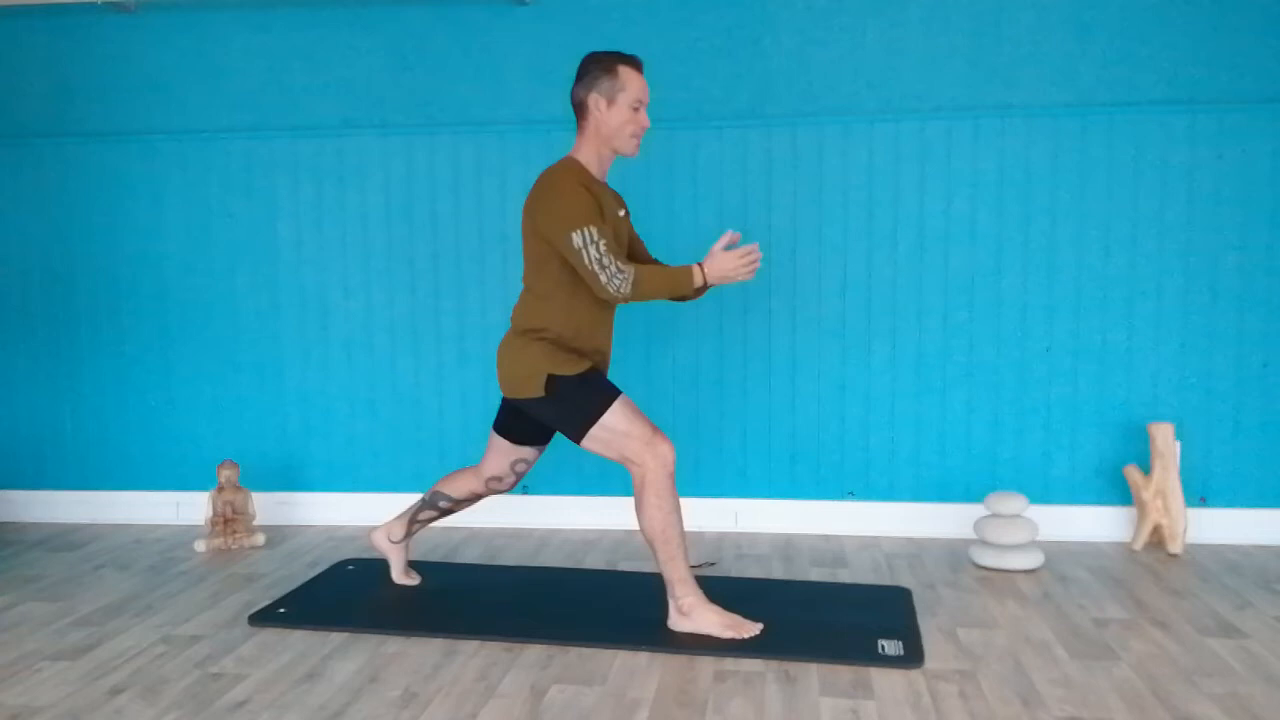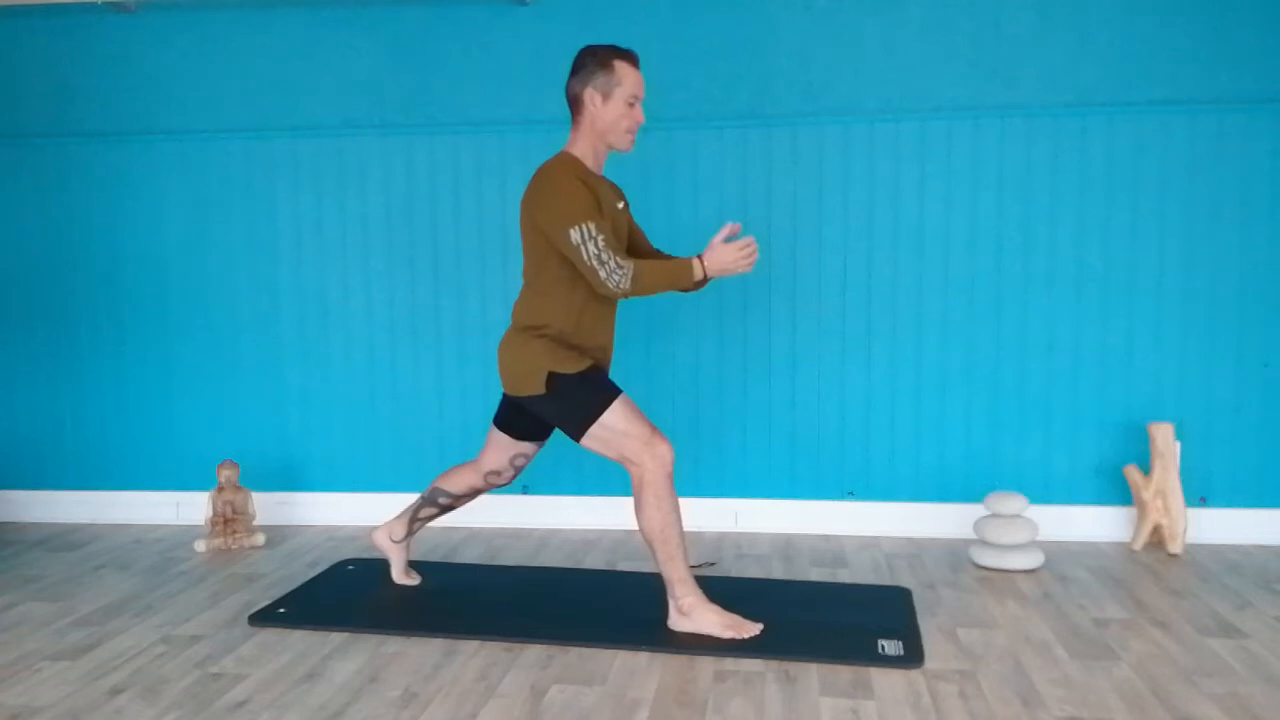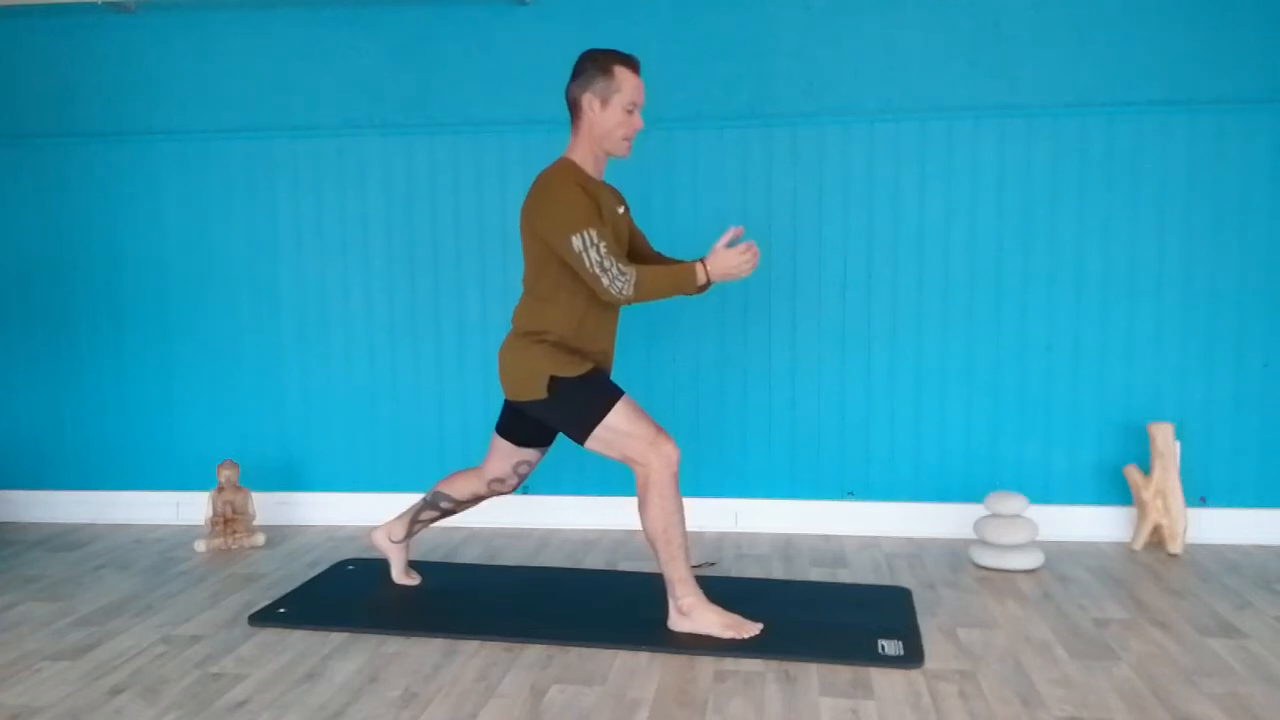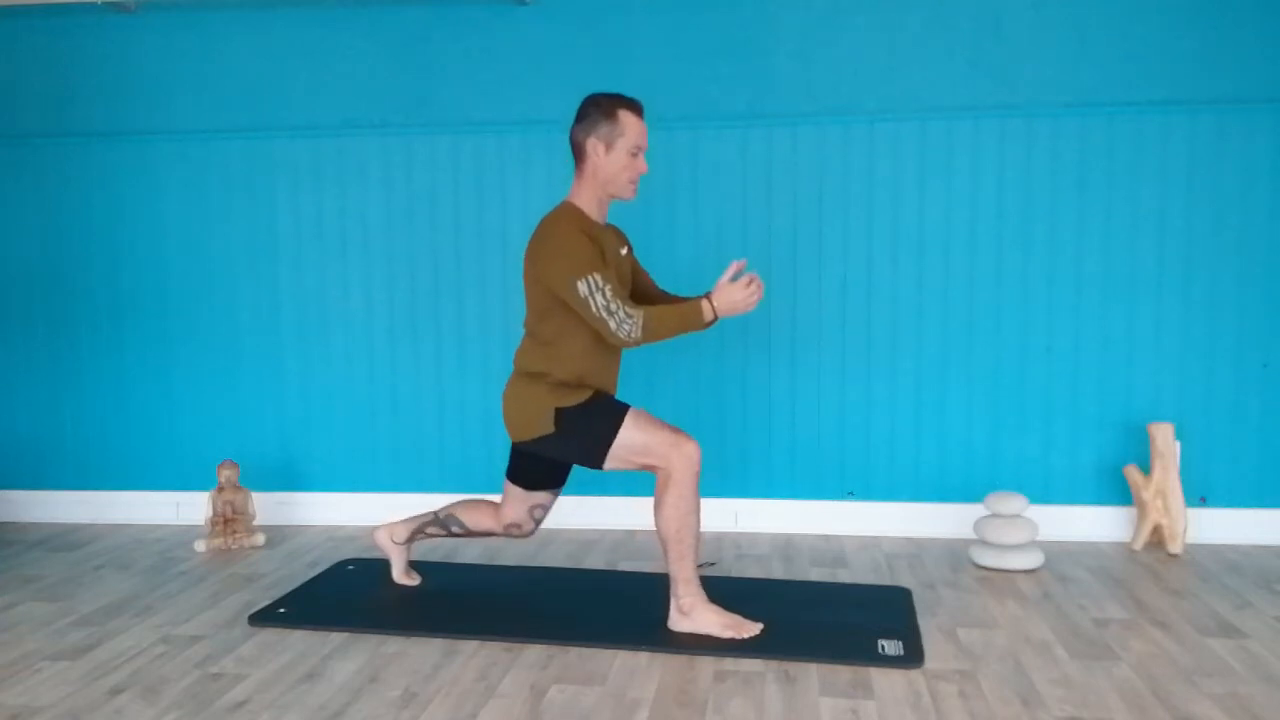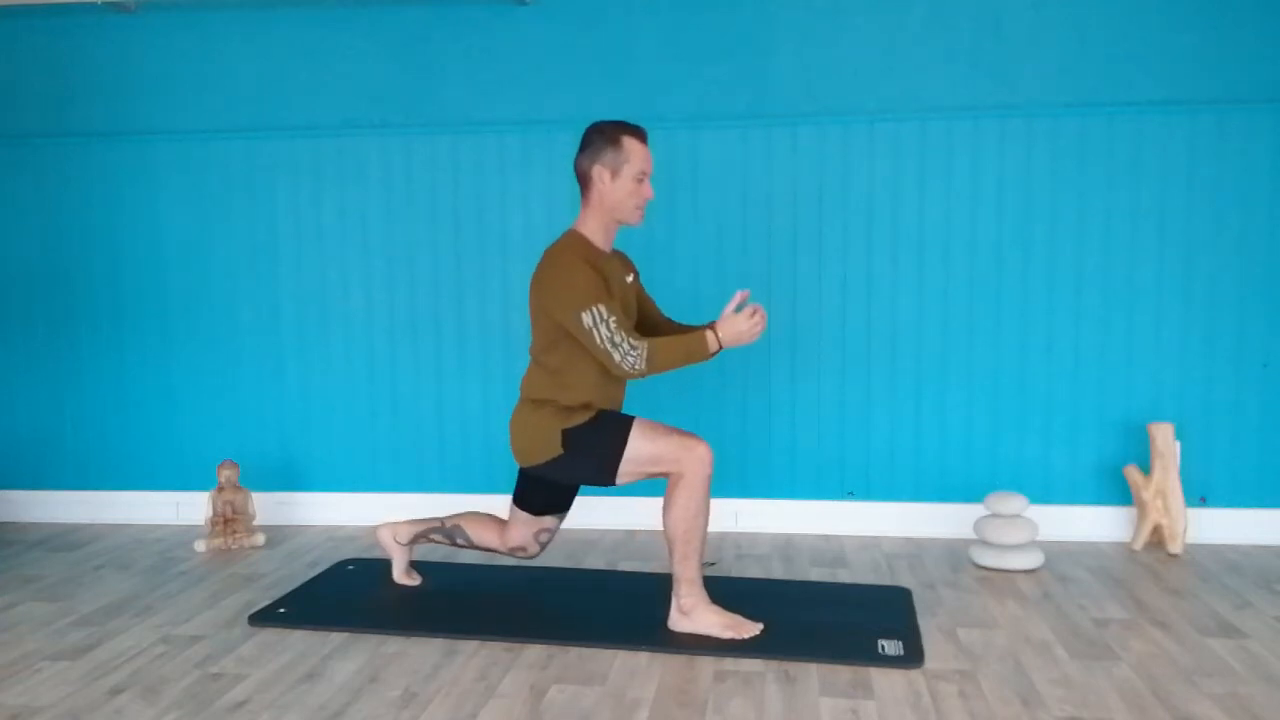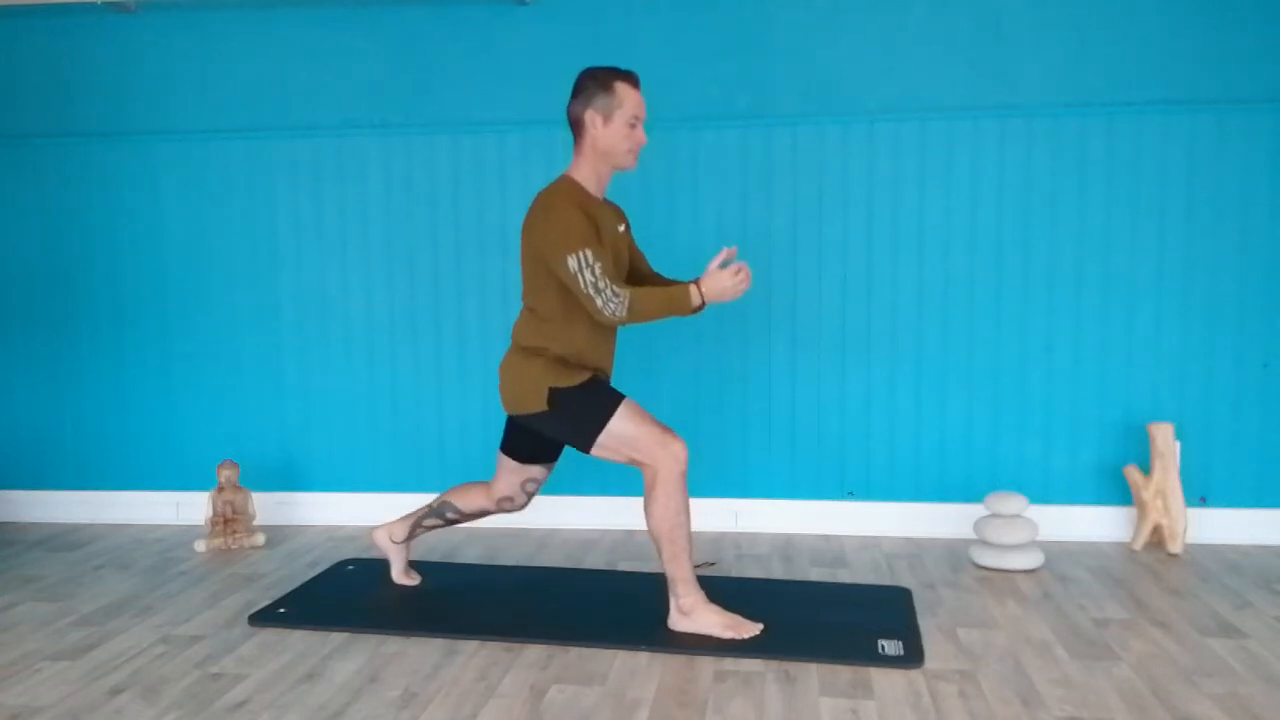
dt=0.5s
person 1, frame 1
left shoulder: (605, 198)
right shoulder: (562, 191)
left elbow: (643, 272)
right elbow: (614, 283)
left wrist: (704, 276)
right wrist: (703, 274)
left hip: (550, 363)
right hip: (546, 363)
left knee: (493, 476)
right knee: (655, 454)
left ankle: (394, 533)
right ankle: (687, 606)
person 1, frame 2
left shoulder: (605, 192)
right shoulder: (559, 185)
left elbow: (648, 263)
right elbow: (613, 277)
left wrist: (703, 264)
right wrist: (702, 267)
left hip: (554, 359)
right hip: (547, 359)
left knee: (491, 470)
right knee: (653, 454)
left ankle: (397, 532)
right ankle: (687, 606)
person 1, frame 3
left shoulder: (605, 197)
right shoulder: (559, 192)
left elbow: (648, 265)
right elbow: (616, 284)
left wrist: (707, 268)
right wrist: (705, 272)
left hip: (552, 364)
right hip: (548, 364)
left knee: (497, 478)
right knee: (658, 453)
left ankle: (395, 533)
right ankle: (687, 606)
person 1, frame 4
left shoulder: (611, 239)
right shoulder: (562, 238)
left elbow: (654, 304)
right elbow: (623, 326)
left wrist: (710, 300)
right wrist: (712, 308)
left hip: (553, 401)
right hip: (550, 404)
left knee: (511, 521)
right knee: (680, 454)
left ankle: (399, 535)
right ankle: (688, 605)
person 1, frame 5
left shoulder: (616, 265)
right shoulder: (568, 267)
left elbow: (659, 332)
right elbow: (628, 358)
left wrist: (716, 328)
right wrist: (716, 340)
left hip: (565, 425)
right hip: (557, 427)
left knee: (518, 542)
right knee: (692, 457)
left ankle: (402, 535)
right ankle: (689, 606)
person 1, frame 6
left shoulder: (609, 215)
right shoulder: (559, 211)
left elbow: (646, 285)
right elbow: (611, 305)
left wrist: (700, 287)
right wrist: (700, 294)
left hip: (554, 379)
right hip: (547, 379)
left knee: (504, 496)
right knee: (667, 453)
left ankle: (398, 533)
right ankle: (687, 605)
